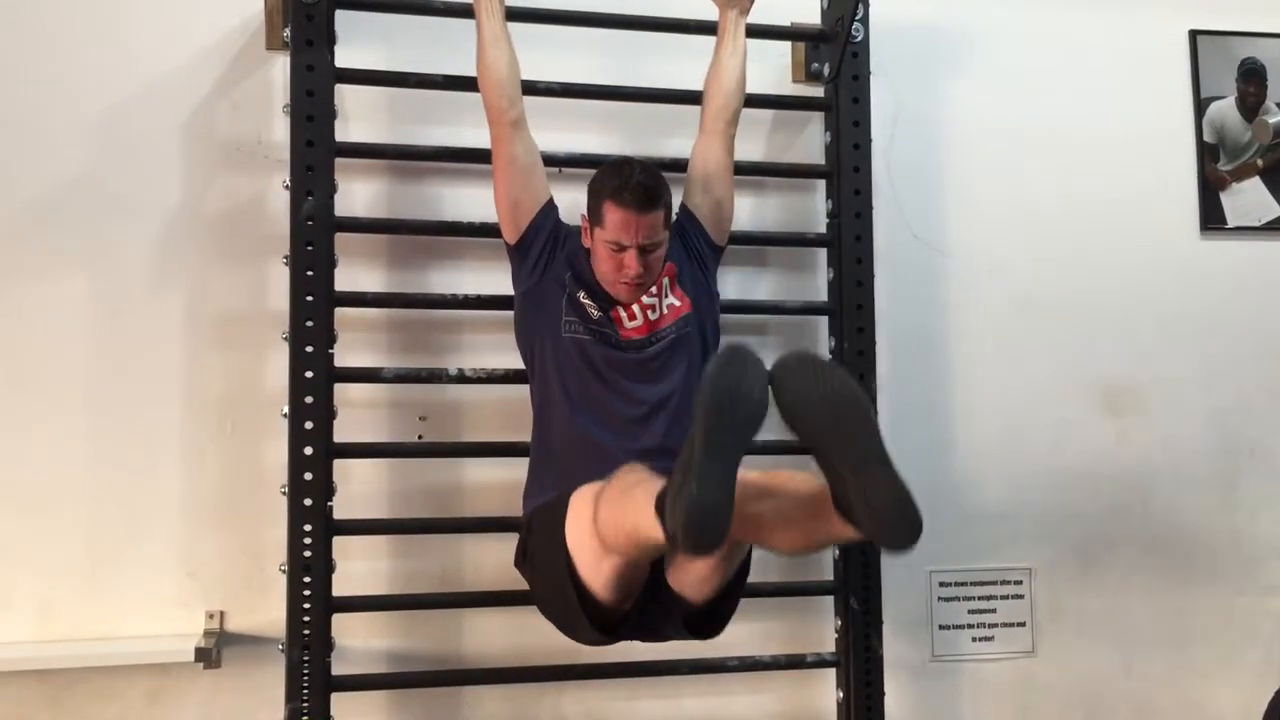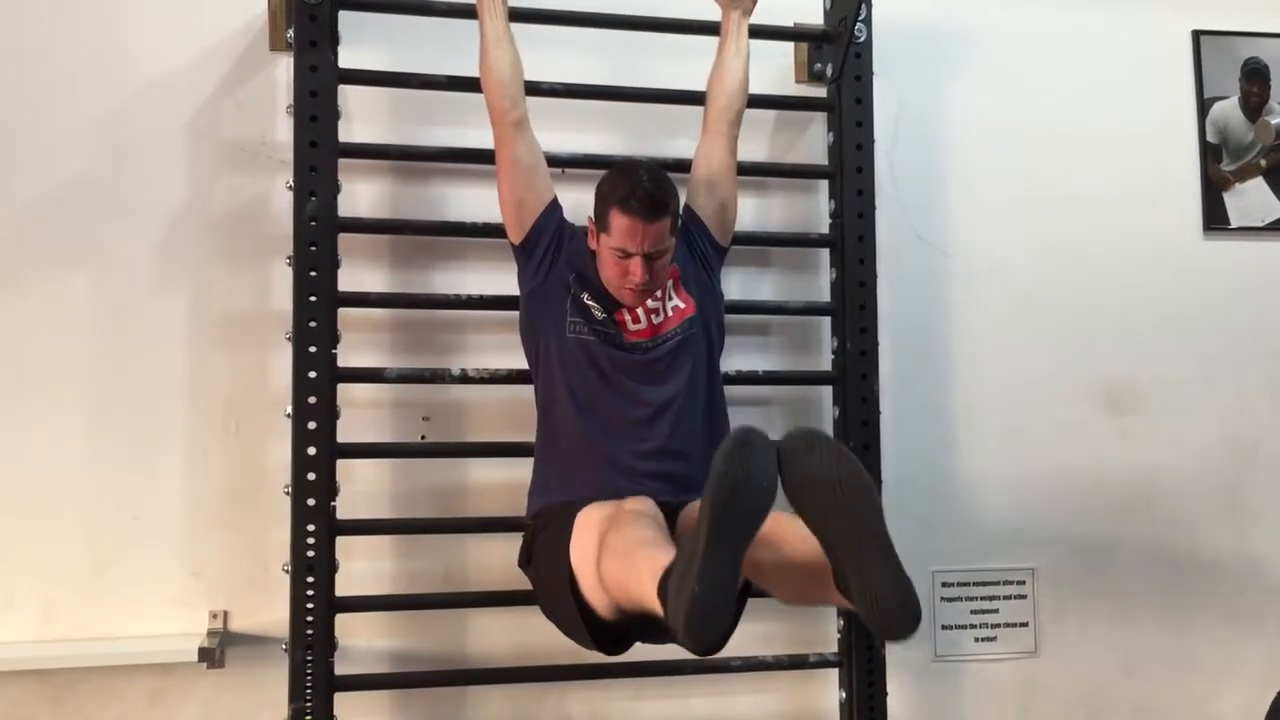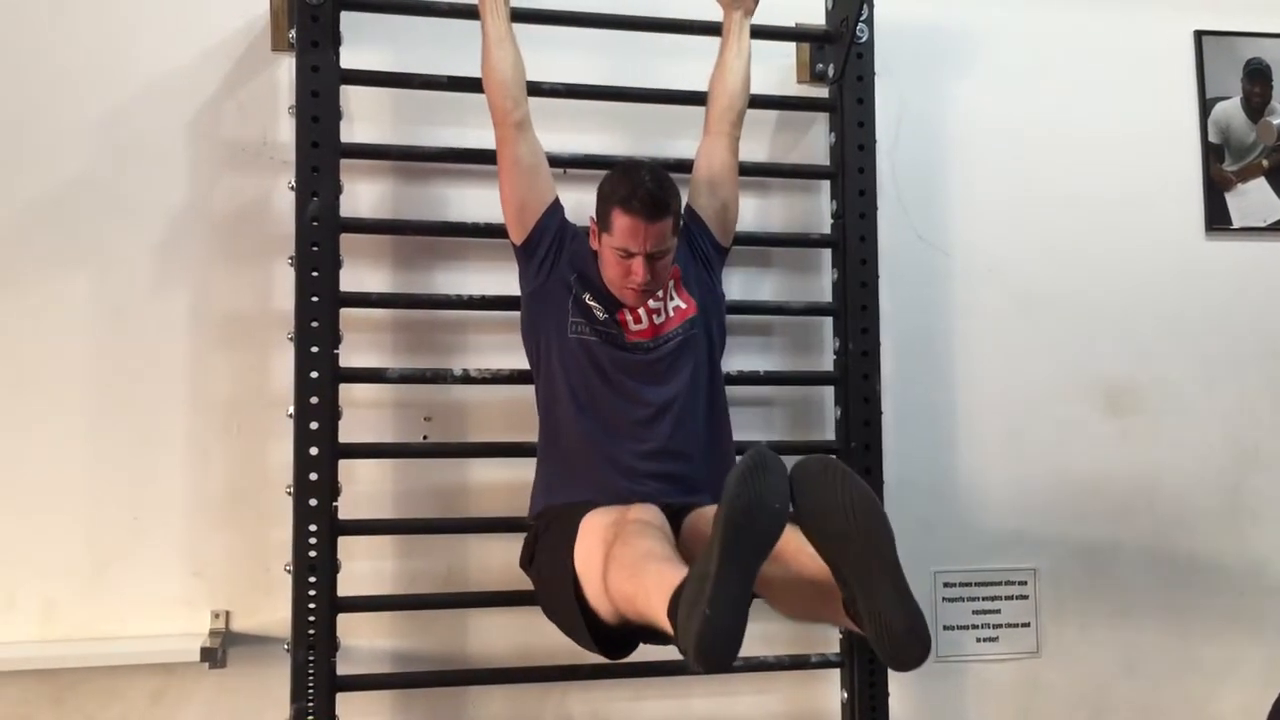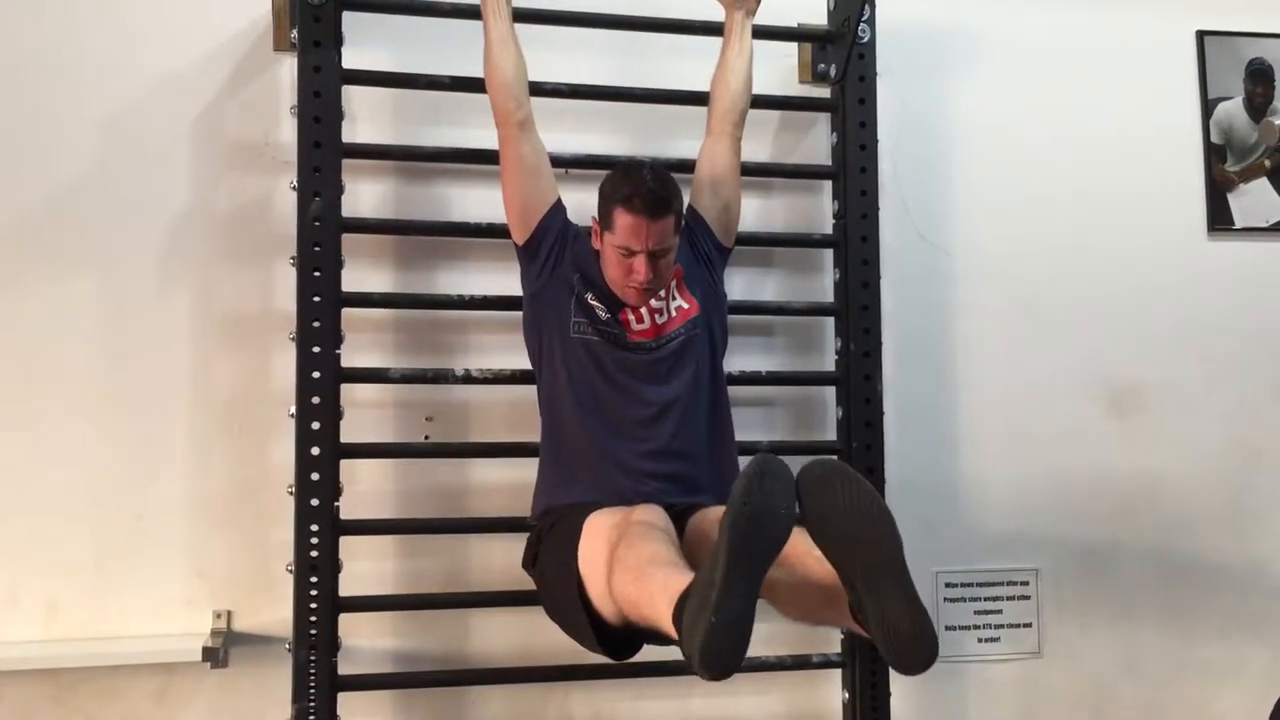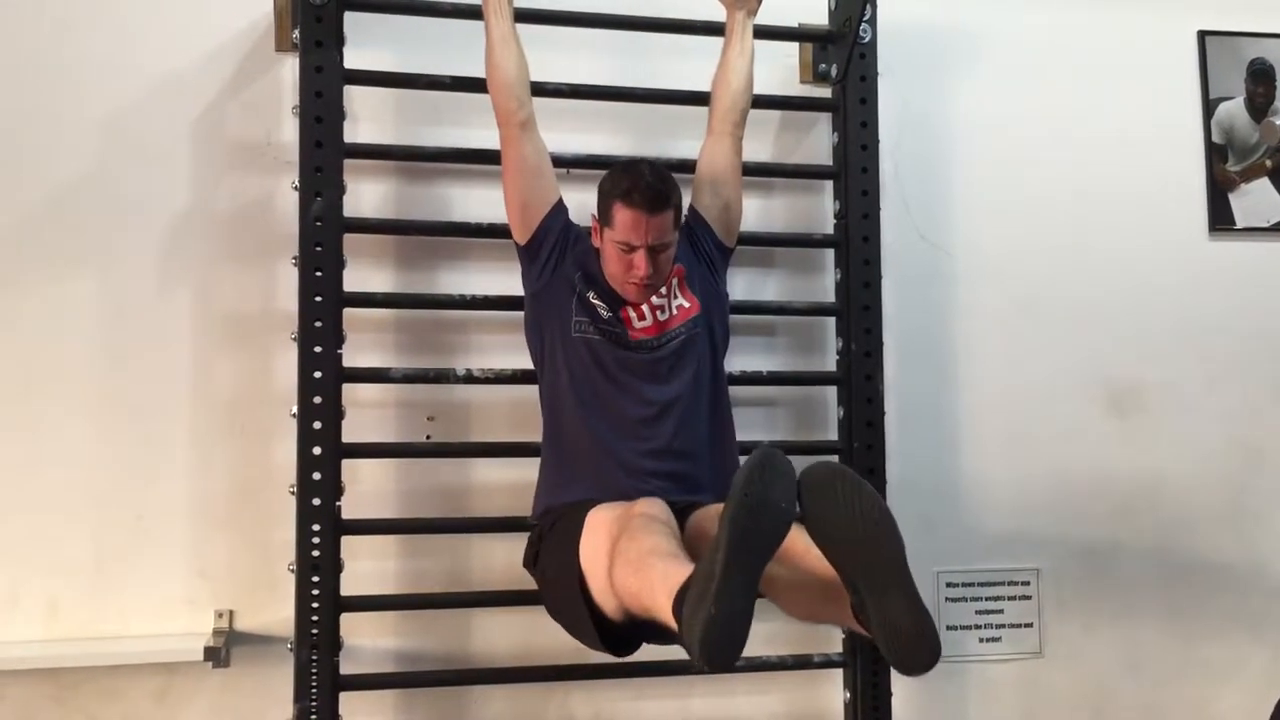
dt=0.2s
person 1, frame 1
left shoulder: (691, 264)
right shoulder: (548, 269)
left elbow: (718, 128)
right elbow: (507, 123)
right hip: (577, 536)
left knee: (730, 492)
right knee: (631, 492)
left ankle: (856, 503)
right ankle: (692, 509)
person 1, frame 2
left shoulder: (696, 266)
right shoulder: (554, 269)
left elbow: (721, 129)
right elbow: (510, 124)
left hip: (692, 522)
right hip: (581, 537)
left knee: (741, 524)
right knee: (633, 523)
left ankle: (853, 576)
right ankle: (686, 588)
person 1, frame 3
left shoulder: (697, 265)
right shoulder: (555, 270)
left elbow: (723, 129)
right elbow: (513, 125)
left hip: (695, 524)
right hip: (584, 537)
left knee: (736, 534)
right knee: (637, 530)
left ankle: (863, 597)
right ankle: (695, 604)
person 1, frame 4
left shoulder: (699, 267)
right shoulder: (556, 270)
left elbow: (724, 131)
right elbow: (516, 126)
left hip: (698, 526)
right hip: (586, 536)
left knee: (741, 537)
right knee: (641, 532)
left ankle: (870, 602)
right ankle: (701, 609)
person 1, frame 5
left shoulder: (699, 266)
right shoulder: (558, 270)
left elbow: (725, 131)
right elbow: (518, 125)
left hip: (699, 528)
right hip: (588, 543)
left knee: (741, 533)
right knee: (645, 524)
left ankle: (870, 597)
right ankle: (702, 598)
